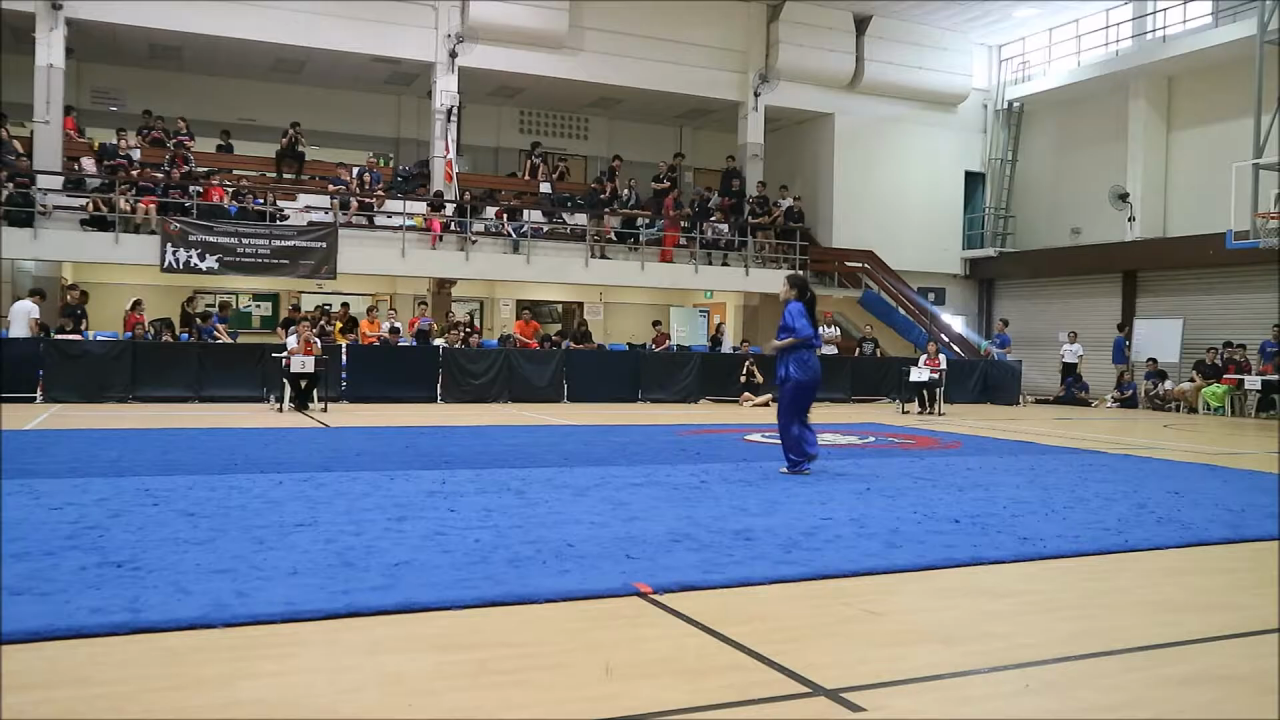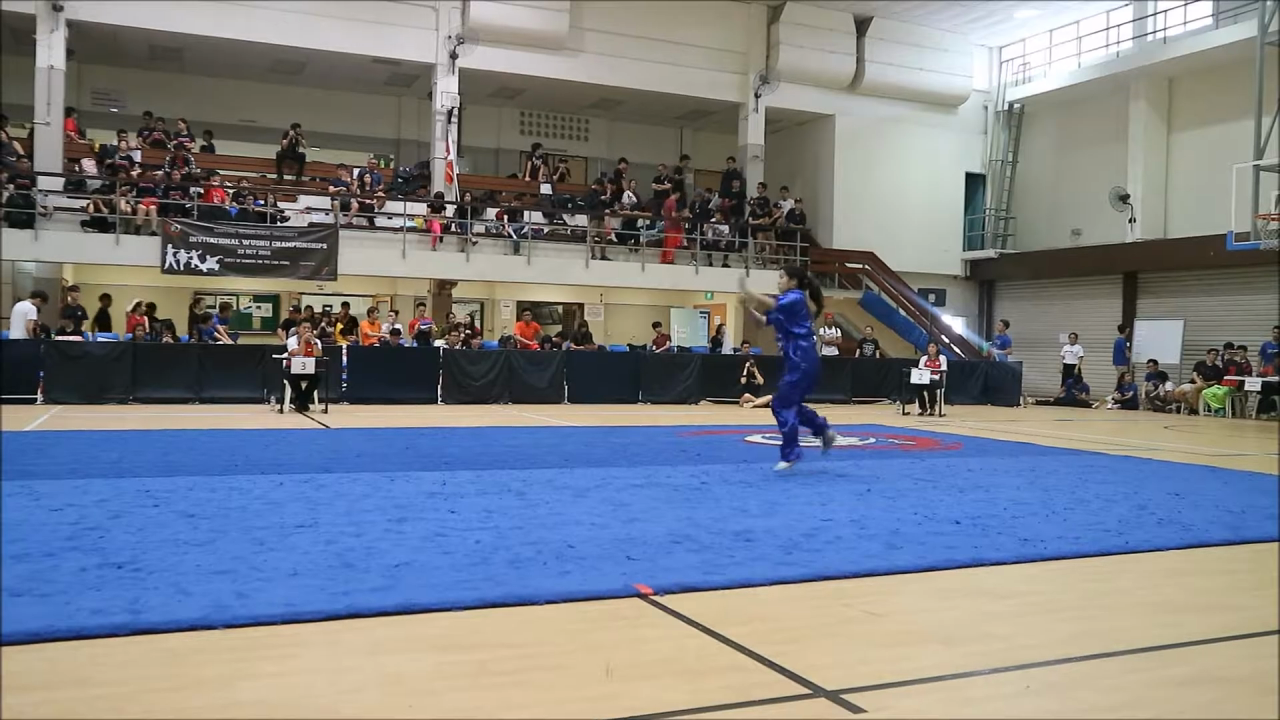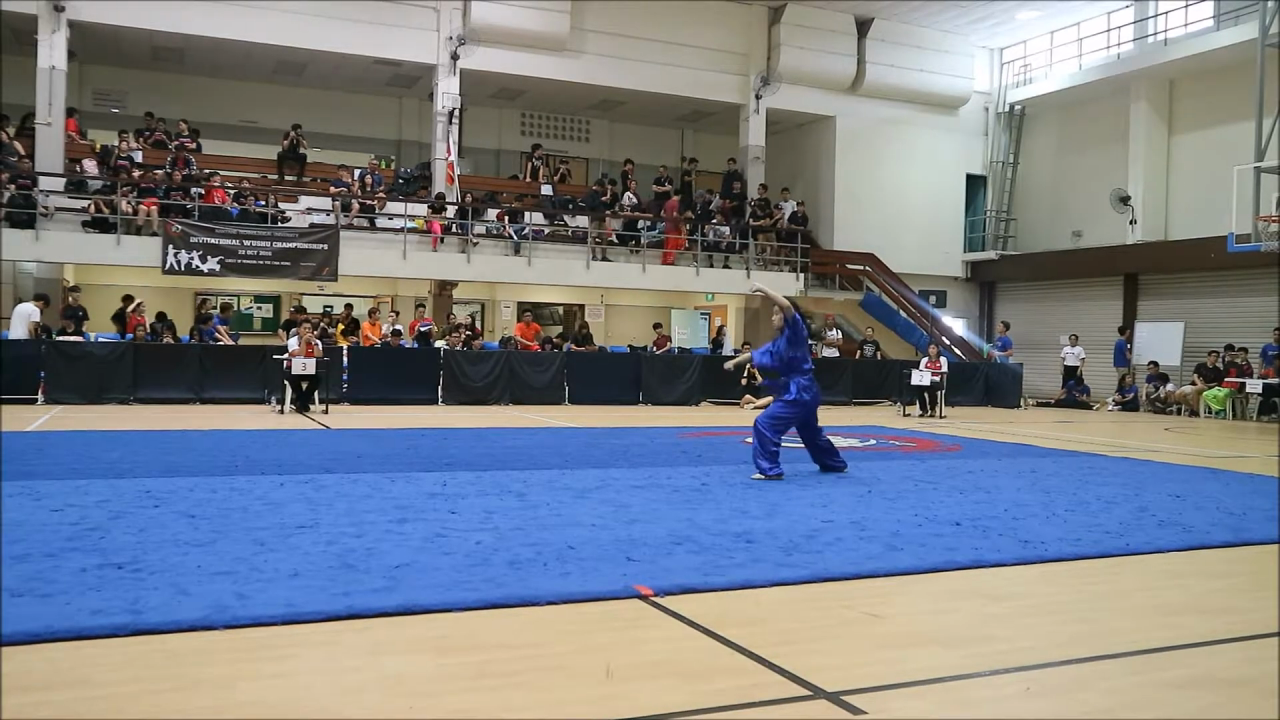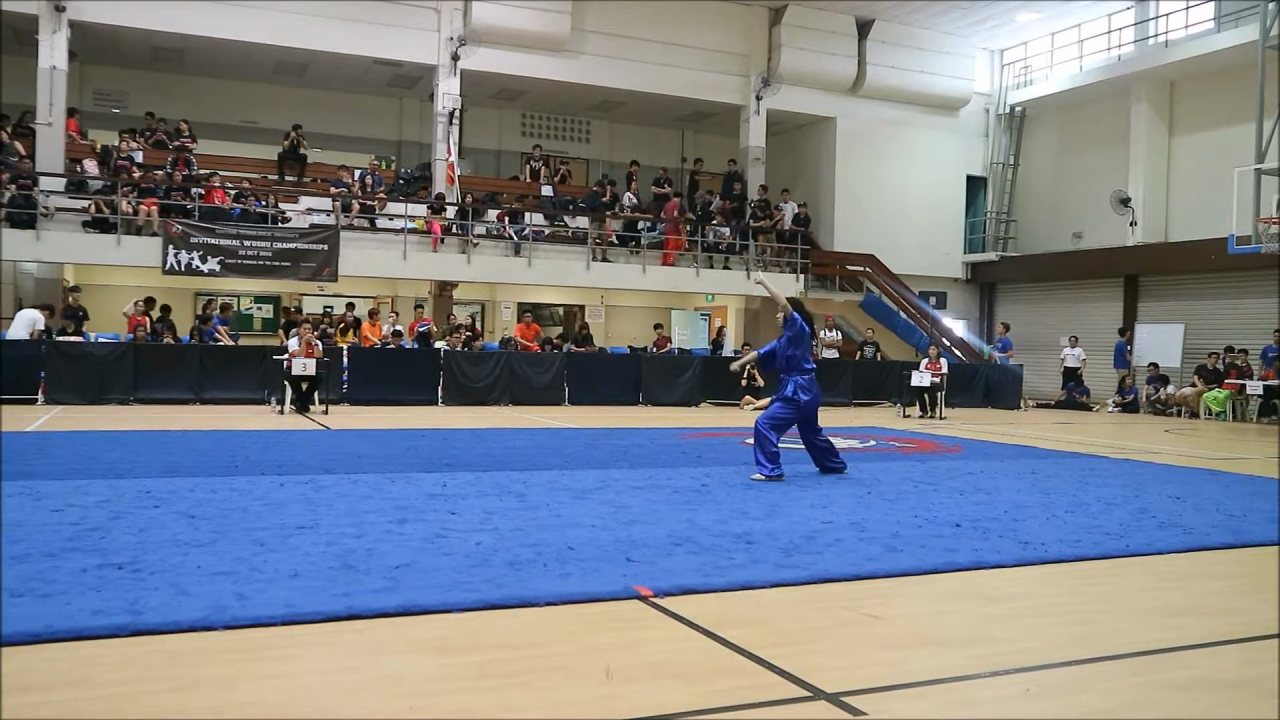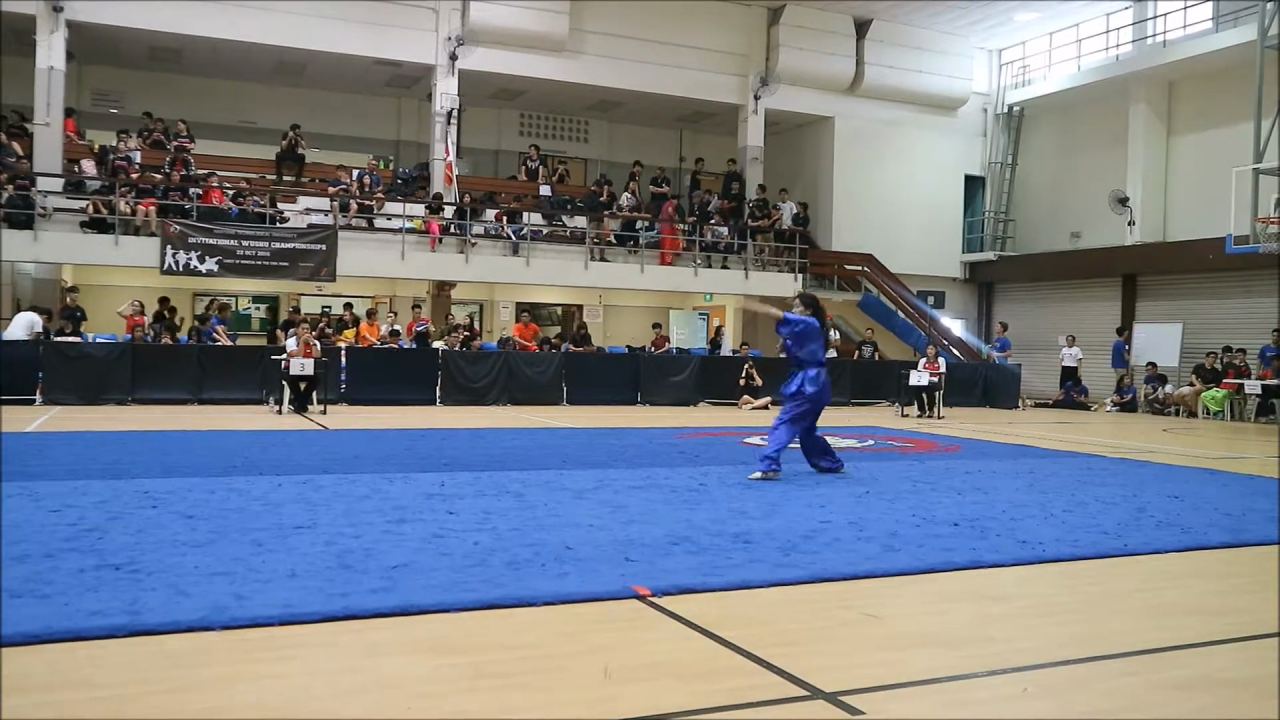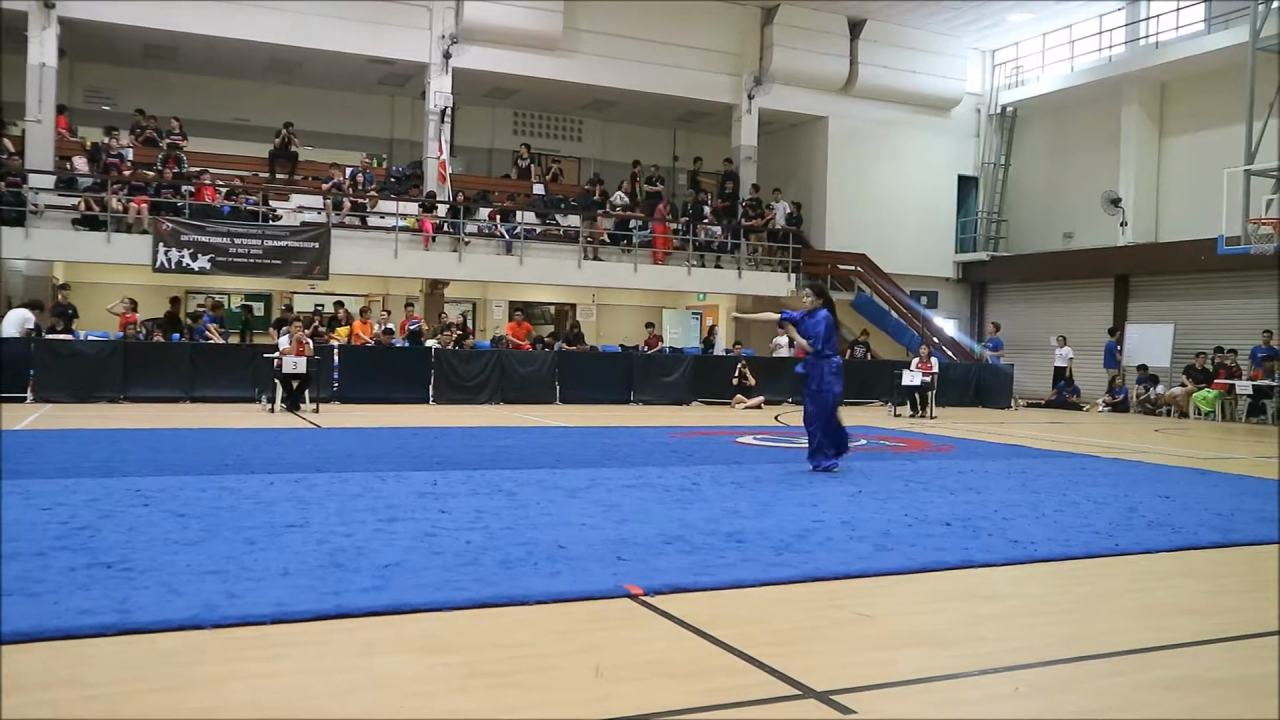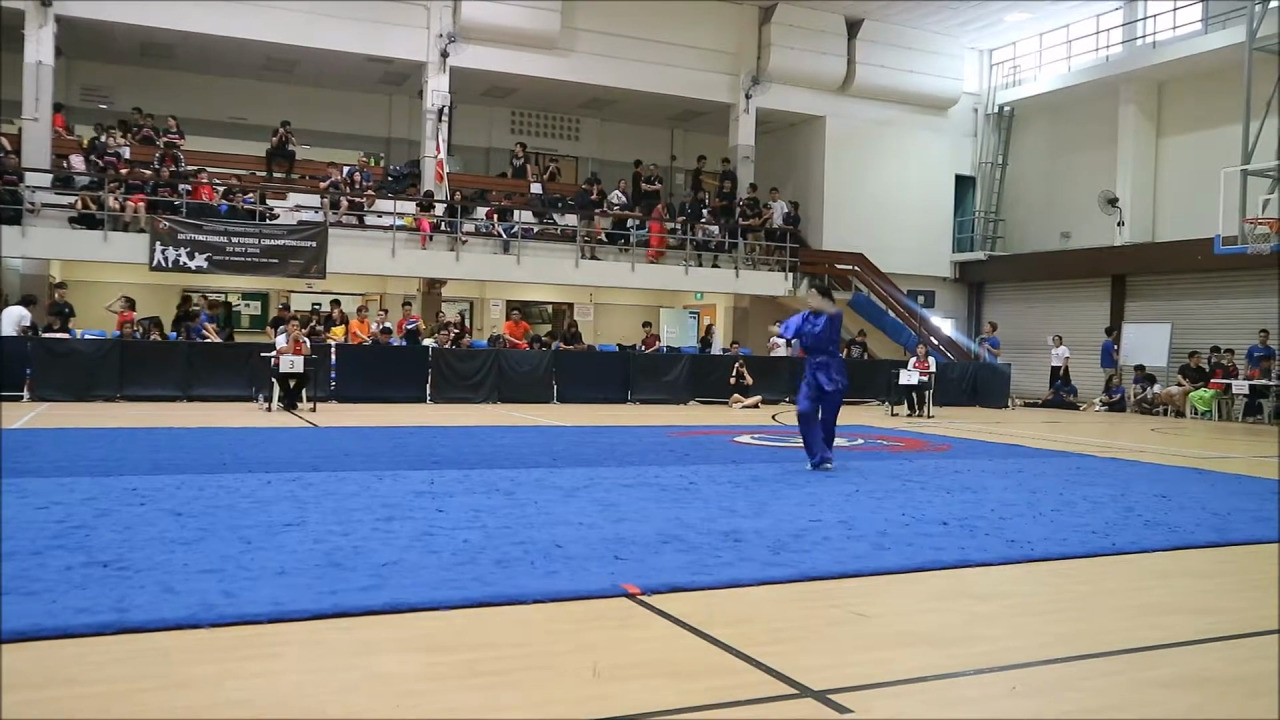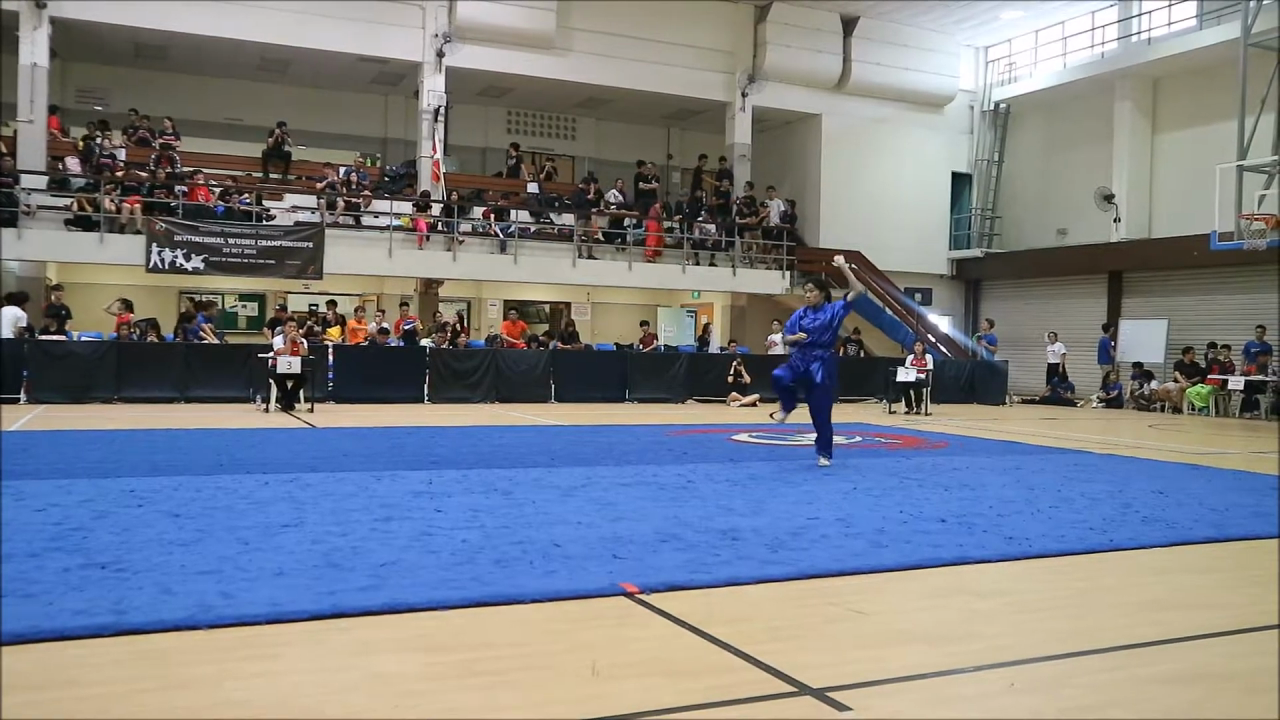
dt=0.3s
person 1, frame 1
left shoulder: (792, 309)
right shoulder: (801, 309)
left elbow: (804, 336)
left wrist: (780, 345)
right wrist: (780, 344)
left hip: (796, 369)
right hip: (805, 368)
left knee: (788, 418)
right knee: (797, 415)
left ankle: (798, 464)
right ankle: (808, 451)
person 1, frame 2
left shoulder: (795, 298)
right shoulder: (789, 300)
left elbow: (773, 304)
right elbow: (766, 319)
left wrist: (747, 292)
right wrist: (752, 311)
left hip: (800, 358)
right hip: (799, 358)
left knee: (783, 405)
right knee: (790, 403)
left ankle: (790, 455)
right ankle: (823, 431)
person 1, frame 3
left shoulder: (796, 333)
right shoulder: (778, 342)
left elbow: (787, 306)
right elbow: (756, 355)
left wrist: (761, 290)
right wrist: (734, 362)
left hip: (800, 393)
right hip: (798, 393)
left knee: (765, 424)
right knee: (811, 434)
left ankle: (770, 470)
right ankle: (836, 464)
person 1, frame 4
left shoulder: (799, 331)
right shoulder: (785, 339)
left elbow: (786, 304)
right elbow: (762, 353)
left wrist: (763, 282)
right wrist: (740, 363)
left hip: (799, 391)
right hip: (804, 391)
left knee: (764, 424)
right knee: (811, 434)
left ankle: (771, 470)
right ankle: (836, 465)
person 1, frame 5
left shoulder: (808, 324)
right shoulder: (809, 326)
left elbow: (778, 315)
left wrist: (753, 306)
left hip: (809, 382)
right hip: (813, 382)
left knee: (784, 423)
right knee: (805, 428)
left ankle: (769, 467)
right ankle: (832, 463)
person 1, frame 6
left shoulder: (823, 318)
right shoulder: (803, 317)
left elbow: (810, 348)
right elbow: (773, 317)
left wrist: (793, 333)
right wrist: (742, 316)
left hip: (827, 372)
right hip: (814, 371)
left knee: (822, 419)
right knee: (814, 419)
right ankle: (825, 460)
person 1, frame 7
left shoulder: (831, 317)
right shoulder: (803, 317)
left elbow: (833, 310)
right elbow: (785, 331)
left wrist: (818, 303)
right wrist: (778, 332)
left hip: (831, 370)
right hip: (812, 369)
left knee: (828, 417)
right knee: (805, 412)
left ankle: (824, 457)
right ankle: (818, 457)
person 1, frame 8
left shoulder: (834, 310)
right shoulder: (800, 314)
left elbow: (857, 290)
right elbow: (786, 337)
left wrist: (843, 266)
right wrist: (795, 337)
left hip: (822, 363)
right hip: (800, 359)
left knee: (821, 412)
right knee: (779, 377)
left ankle: (824, 453)
right ankle: (787, 407)
